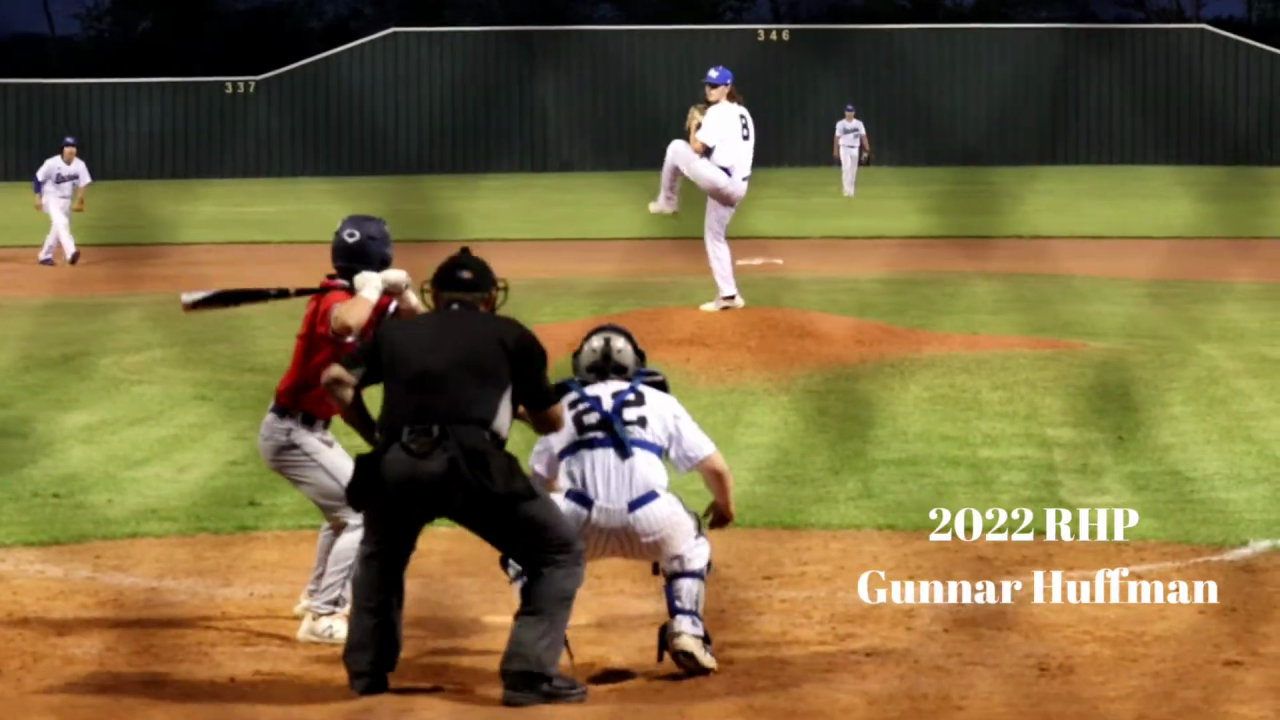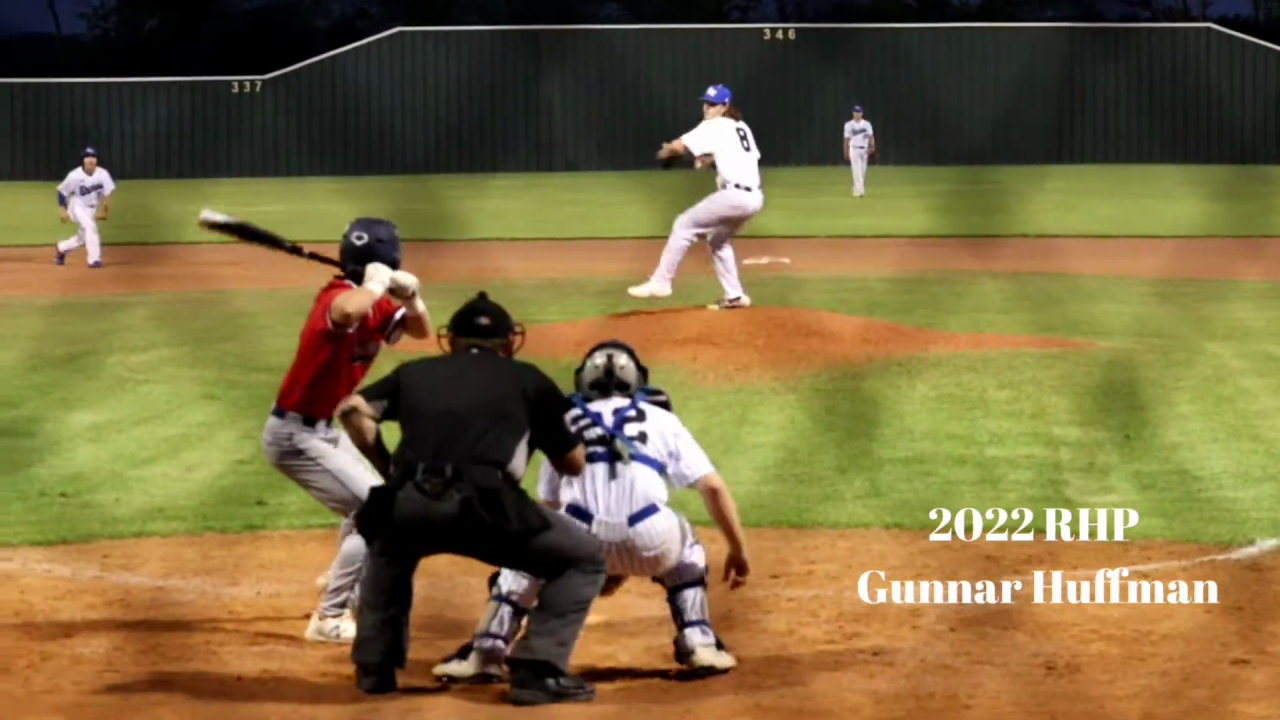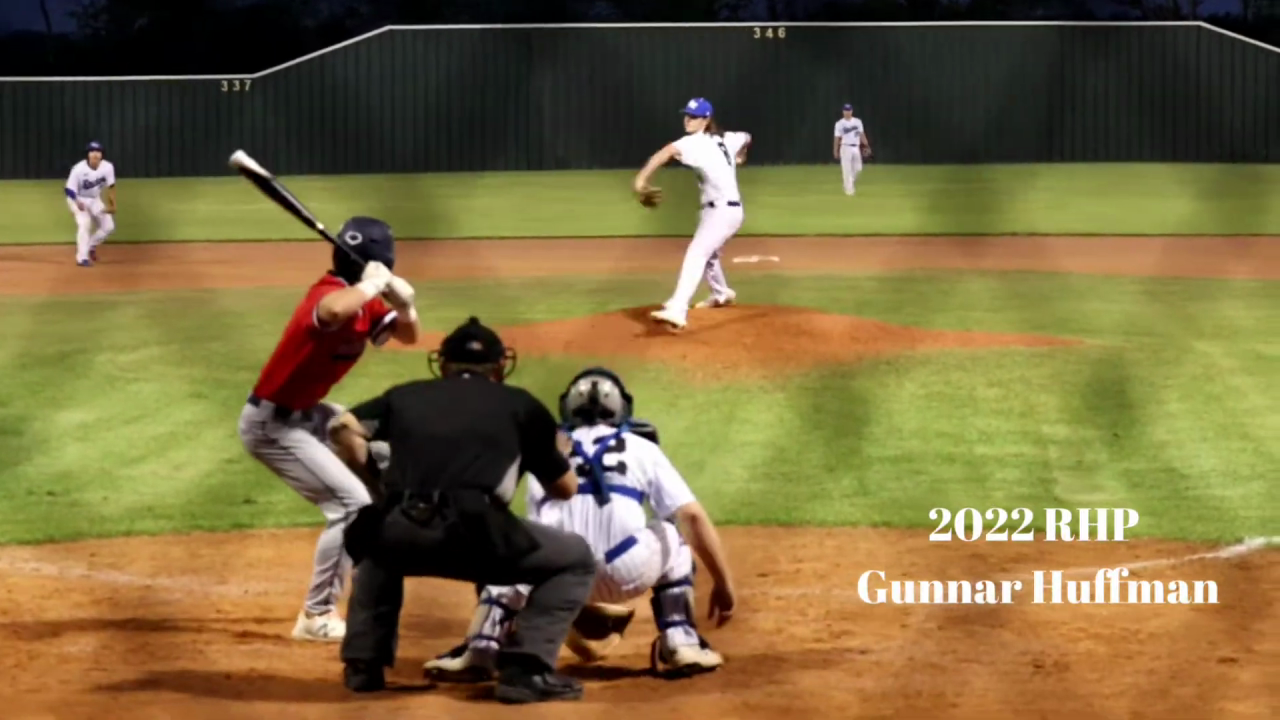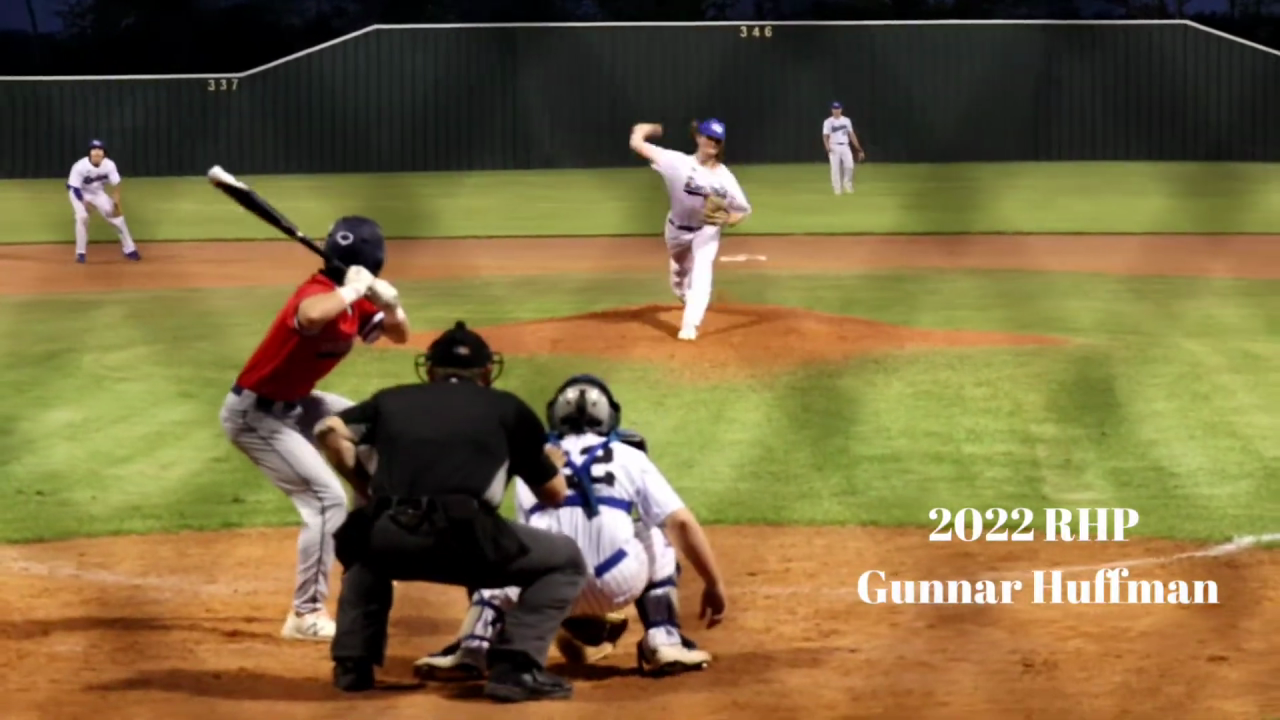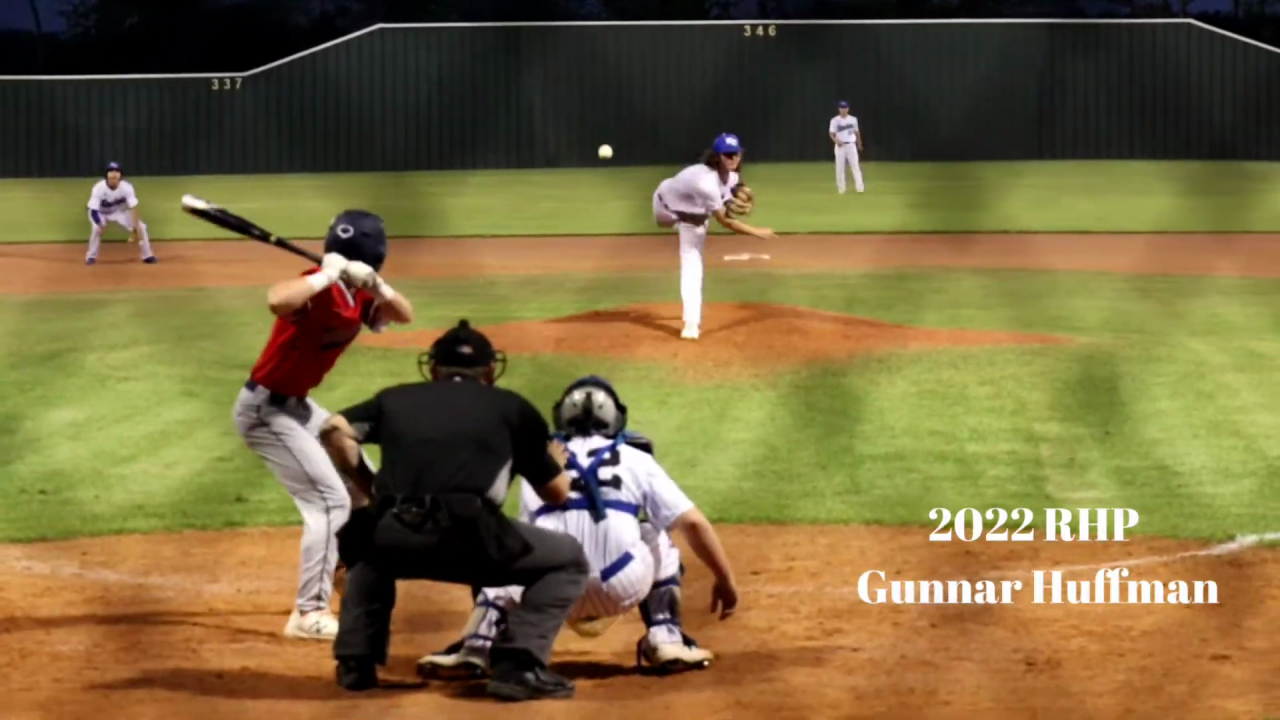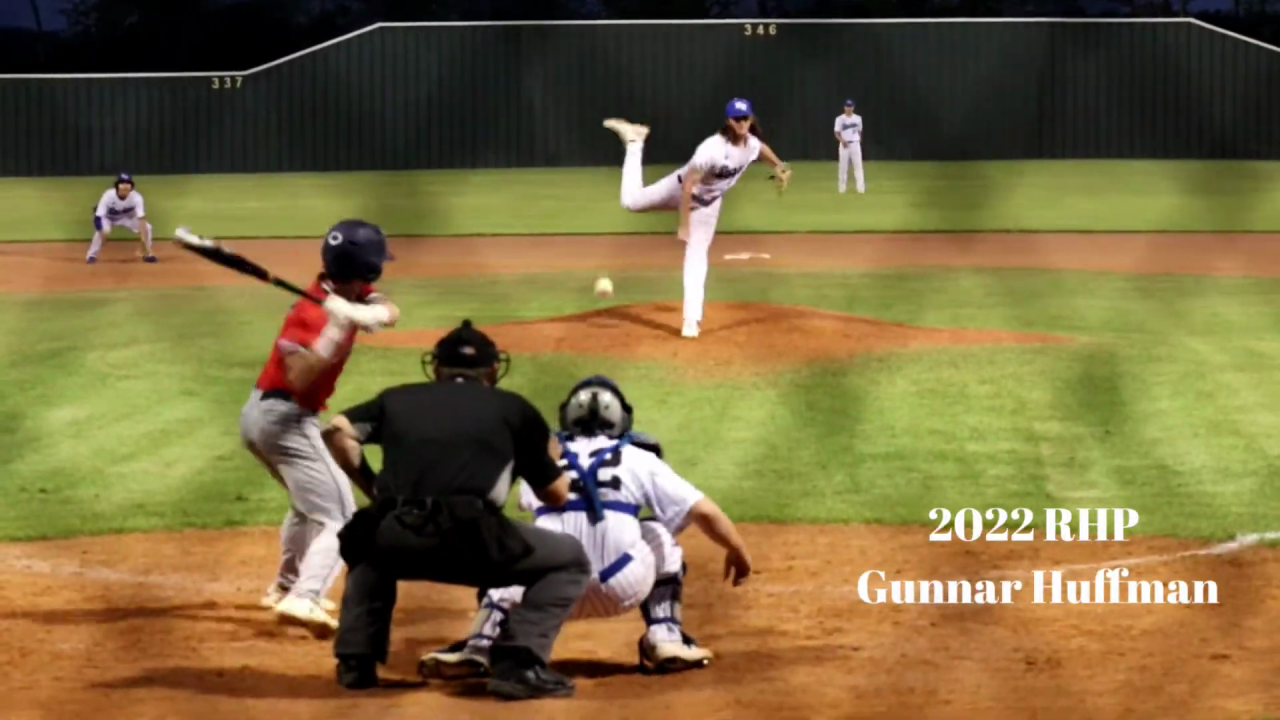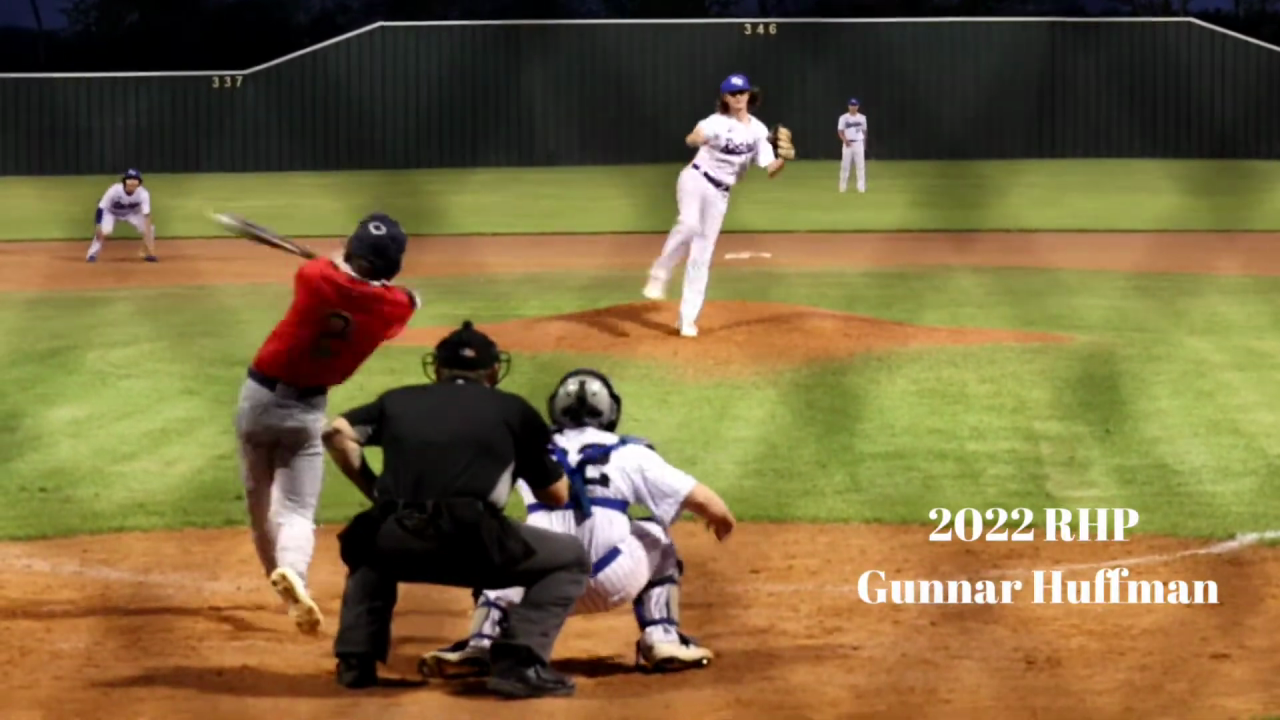
dt=0.2s
person 1, frame 1
left shoulder: (360, 297)
right shoulder: (334, 300)
left elbow: (415, 318)
right elbow: (348, 325)
left wrist: (401, 289)
right wrist: (370, 291)
left hip: (309, 428)
right hip: (291, 433)
left knee: (346, 506)
left ankle: (316, 597)
right ankle: (321, 618)
person 1, frame 2
left shoulder: (375, 303)
right shoulder: (338, 297)
left elbow: (421, 331)
right elbow: (350, 312)
left wrist: (411, 296)
right wrist: (378, 285)
left hip: (318, 426)
right hip: (295, 435)
left knee: (366, 501)
left ankle: (340, 578)
right ankle: (330, 619)
person 1, frame 3
left shoulder: (364, 301)
right shoulder: (330, 294)
left elbow: (408, 335)
right elbow: (336, 312)
left wrist: (404, 302)
right wrist: (372, 286)
left hip: (303, 412)
right hip: (271, 423)
right knee: (352, 502)
right ankle: (317, 616)
person 1, frame 4
left shoulder: (356, 302)
right shoulder: (322, 294)
left elbow: (400, 335)
right elbow: (310, 318)
left wrist: (390, 301)
right wrist: (351, 290)
left hip: (288, 403)
right hip: (254, 414)
right knee: (327, 500)
right ankle: (306, 615)
person 1, frame 5
left shoulder: (358, 292)
right shoulder: (319, 288)
left elbow: (403, 314)
right elbow: (278, 301)
left wrist: (371, 281)
right wrist: (323, 276)
left hip: (294, 404)
right hip: (267, 410)
right knee: (329, 502)
left ankle: (334, 566)
right ankle: (309, 613)
person 1, frame 6
right shoulder: (311, 313)
left elbow: (386, 312)
right elbow: (298, 375)
left wrist: (366, 317)
right wrist: (336, 327)
left hip: (261, 416)
right hip: (288, 419)
left knee: (313, 504)
right knee: (339, 515)
left ankle: (289, 583)
right ankle: (303, 598)
person 1, frame 7
left shoulder: (320, 276)
right shoulder: (400, 304)
left hip: (258, 397)
right hip: (307, 410)
left knee: (260, 504)
right knee: (299, 510)
left ankle: (284, 579)
right ankle: (292, 572)
person 2, frame 1
left shoulder: (396, 330)
right shoulder: (510, 333)
left elbow: (335, 380)
right elbow: (551, 421)
left wrist: (372, 433)
right wrist: (520, 404)
left hip: (396, 468)
right hip: (469, 466)
left knee: (381, 556)
right knee: (560, 553)
left ankle: (366, 669)
right ankle: (531, 675)
person 2, frame 2
left shoulder: (414, 372)
right shoulder: (529, 379)
left elbow: (352, 409)
right elbow: (573, 463)
left wrist: (387, 467)
right wrist: (569, 430)
left hip: (410, 509)
right hip: (482, 507)
left knee: (388, 551)
right knee: (584, 559)
left ankle: (374, 666)
right ankle: (538, 673)
person 2, frame 3
left shoulder: (405, 395)
right shoulder: (520, 404)
left elbow: (342, 427)
right elbow: (564, 488)
left wrist: (379, 485)
right wrist: (560, 451)
left hip: (401, 535)
right hip: (472, 534)
left knee: (381, 537)
right knee: (576, 560)
left ankle: (363, 664)
right ankle: (526, 670)
person 2, frame 4
left shoulder: (392, 399)
right shoulder: (508, 407)
left elbow: (330, 431)
right elbow: (554, 493)
left wrist: (366, 490)
right wrist: (553, 460)
left hip: (389, 541)
right hip: (462, 541)
left knee: (369, 537)
right knee: (565, 561)
left ankle: (353, 662)
right ankle: (516, 668)
person 2, frame 5
left shoulder: (396, 397)
right shoulder: (512, 406)
left elbow: (334, 430)
right elbow: (557, 492)
left wrist: (370, 488)
right wrist: (552, 457)
left hip: (393, 540)
right hip: (466, 539)
left knee: (371, 540)
right knee: (569, 561)
left ankle: (355, 661)
right ankle: (518, 666)
person 2, frame 6
left shoulder: (399, 397)
right shoulder: (515, 407)
left elbow: (337, 430)
right elbow: (557, 494)
left wrist: (374, 489)
right wrist: (549, 454)
left hip: (395, 540)
right hip: (468, 540)
left knee: (373, 539)
right knee: (570, 559)
left ankle: (356, 659)
right ankle: (519, 664)
person 2, frame 7
left shoulder: (399, 399)
right shoulder: (514, 409)
left elbow: (337, 432)
right elbow: (556, 496)
left wrist: (374, 491)
right wrist: (539, 452)
left hip: (396, 543)
right hip: (469, 543)
left knee: (374, 538)
right knee: (572, 559)
left ankle: (356, 658)
right ankle: (519, 663)
person 3, frame 1
left shoulder: (563, 407)
right shoulder: (660, 402)
left elbow: (537, 484)
right elbow: (716, 467)
right wrist: (723, 506)
left hip: (581, 520)
right hip: (653, 519)
right knee: (689, 544)
right ankle: (687, 632)
person 3, frame 2
left shoulder: (565, 423)
right shoulder: (660, 417)
left elbow: (548, 506)
right elbow: (713, 487)
right wrist: (738, 548)
right hip: (648, 534)
right knee: (685, 548)
left ankle: (486, 651)
right ankle: (700, 644)
person 3, frame 3
right shoulder: (641, 447)
right elbow: (693, 516)
right wrist: (723, 582)
right hip: (629, 570)
right knee: (669, 541)
left ankle: (479, 651)
right ankle: (682, 643)
person 3, frame 4
right shoulder: (629, 456)
right elbow: (682, 523)
right wrist: (714, 584)
right hip: (617, 581)
right knee: (655, 542)
left ankle: (471, 651)
right ankle: (664, 642)
person 3, frame 5
right shoulder: (635, 459)
right elbow: (693, 522)
right wrist: (725, 579)
right hip: (622, 584)
right knee: (658, 540)
left ankle: (475, 649)
right ankle: (665, 640)
person 3, frame 6
right shoulder: (637, 457)
right elbow: (704, 511)
right wrist: (738, 551)
right hip: (622, 586)
right knee: (660, 537)
left ankle: (478, 647)
right ankle: (666, 638)
person 3, frame 7
right shoulder: (630, 453)
right elbow: (700, 500)
right wrist: (724, 519)
right hip: (613, 580)
right knee: (653, 539)
left ankle: (481, 647)
right ankle: (661, 639)
person 4, frame 1
left shoulder: (718, 112)
right shoulder: (743, 113)
left elbow: (696, 148)
left wrist: (694, 126)
right wrist: (702, 128)
left hip: (720, 178)
right hip: (737, 185)
left knee: (676, 148)
right knee: (715, 236)
left ankle: (667, 199)
right ankle: (729, 296)
person 4, frame 2
left shoulder: (711, 128)
right shoulder: (741, 128)
left elbow: (676, 146)
left wrist: (664, 153)
left hip: (736, 196)
right hip: (752, 198)
left knee: (684, 225)
right knee: (718, 243)
left ankle: (660, 281)
right ankle: (734, 297)
person 4, frame 3
left shoulder: (694, 142)
right shoulder: (724, 139)
left elbow: (669, 150)
right elbow: (746, 138)
left wrist: (642, 176)
right wrist: (740, 155)
left hip: (723, 213)
right hip: (730, 211)
left knee: (695, 256)
right knee: (706, 255)
left ankle: (675, 311)
right ankle: (722, 294)
person 4, frame 4
left shoulder: (725, 176)
right shoulder: (677, 161)
left elbow: (743, 211)
right elbow: (637, 145)
left wrist: (726, 219)
left hip: (706, 231)
right hip: (678, 229)
left knee: (701, 273)
right knee: (679, 271)
left ankle: (690, 324)
right ankle: (685, 293)
person 4, frame 5
left shoulder: (728, 173)
right shoulder: (706, 181)
right elbow: (725, 221)
right wrist: (756, 232)
left hip: (695, 213)
right hip: (667, 207)
left knee: (691, 265)
right knee: (666, 225)
left ankle: (692, 322)
person 4, frame 6
left shoulder: (751, 143)
right shoulder: (714, 146)
right elbow: (689, 181)
left wrist: (778, 166)
right wrist: (684, 221)
left hip: (708, 202)
right hip: (680, 189)
left knee: (697, 257)
right knee: (633, 200)
left ankle: (692, 319)
right ankle: (635, 140)
person 4, frame 7
left shoulder: (759, 131)
right shoulder: (716, 121)
left elbow: (771, 170)
right elbow: (691, 140)
left wrist: (784, 157)
right wrist: (700, 138)
left hip: (720, 194)
right hip: (696, 179)
left knee: (702, 254)
right knee: (688, 225)
left ankle: (687, 318)
right ankle: (659, 273)
